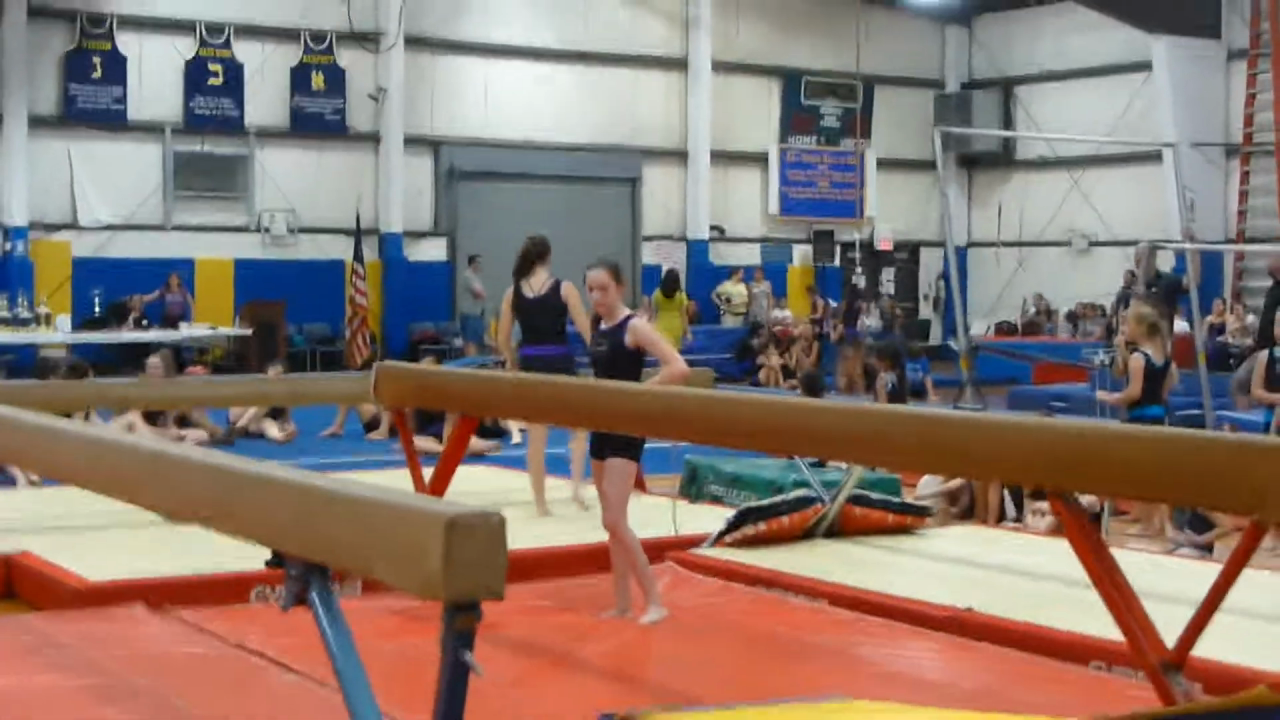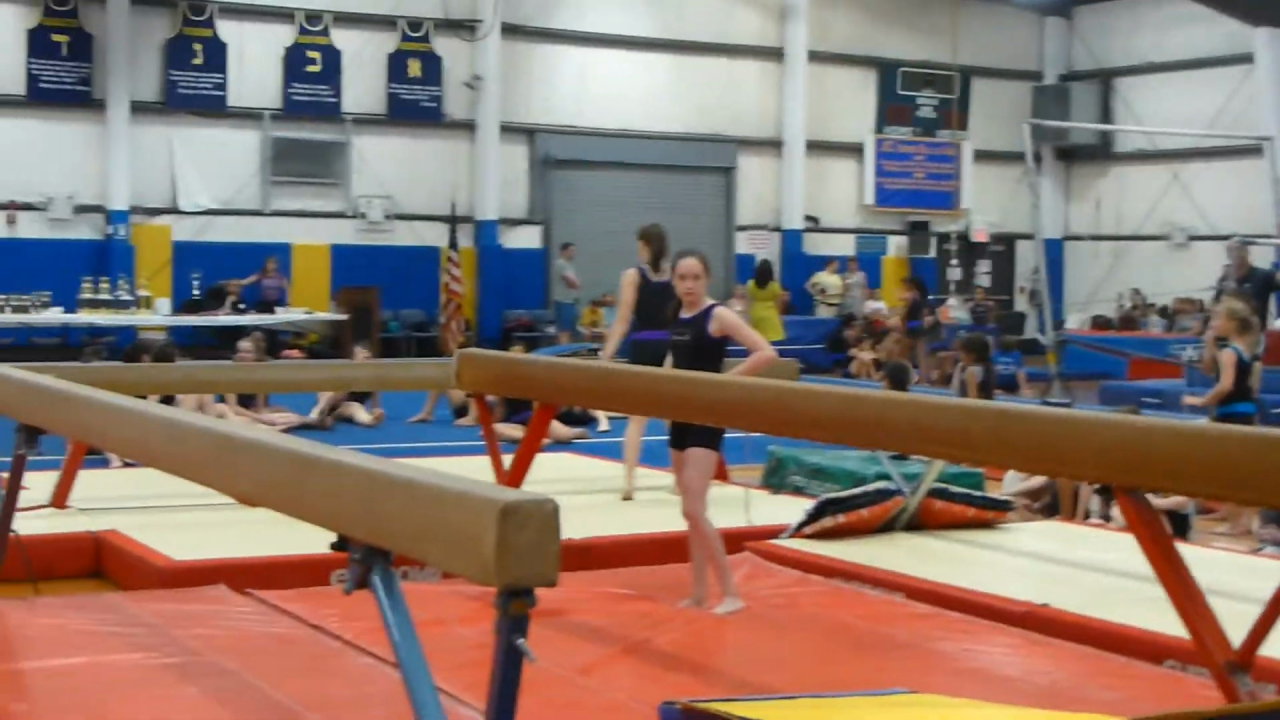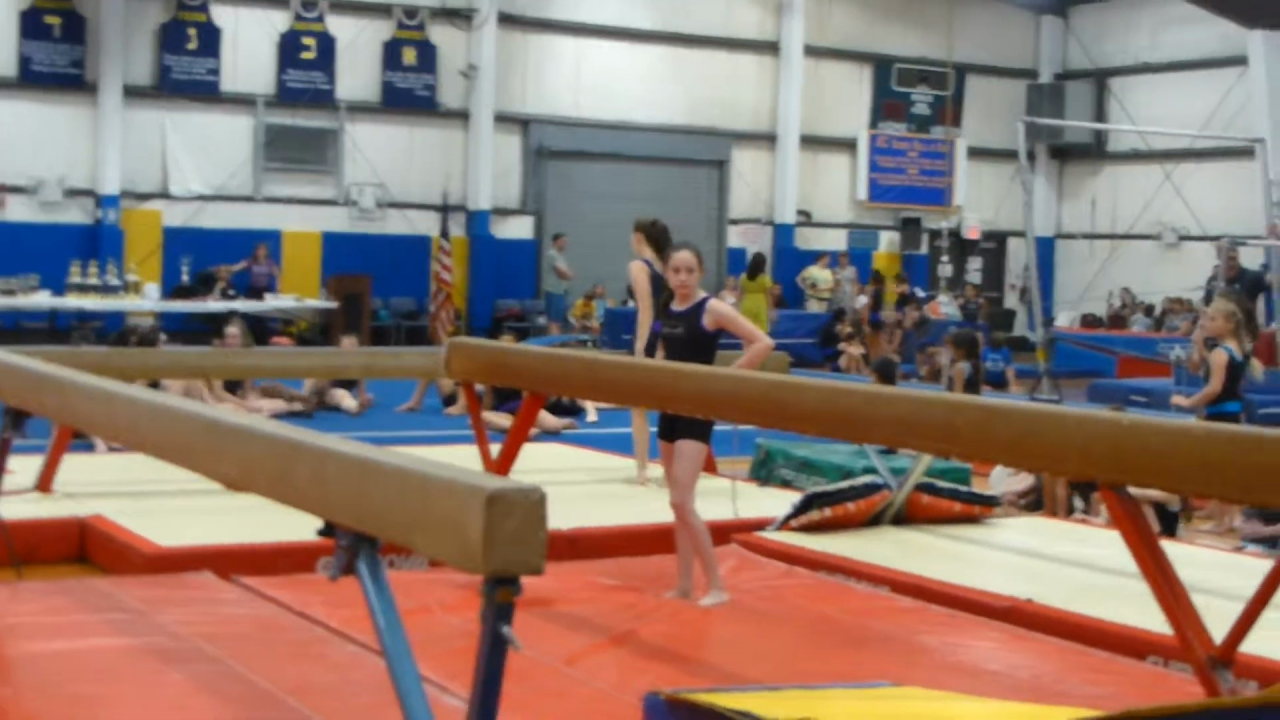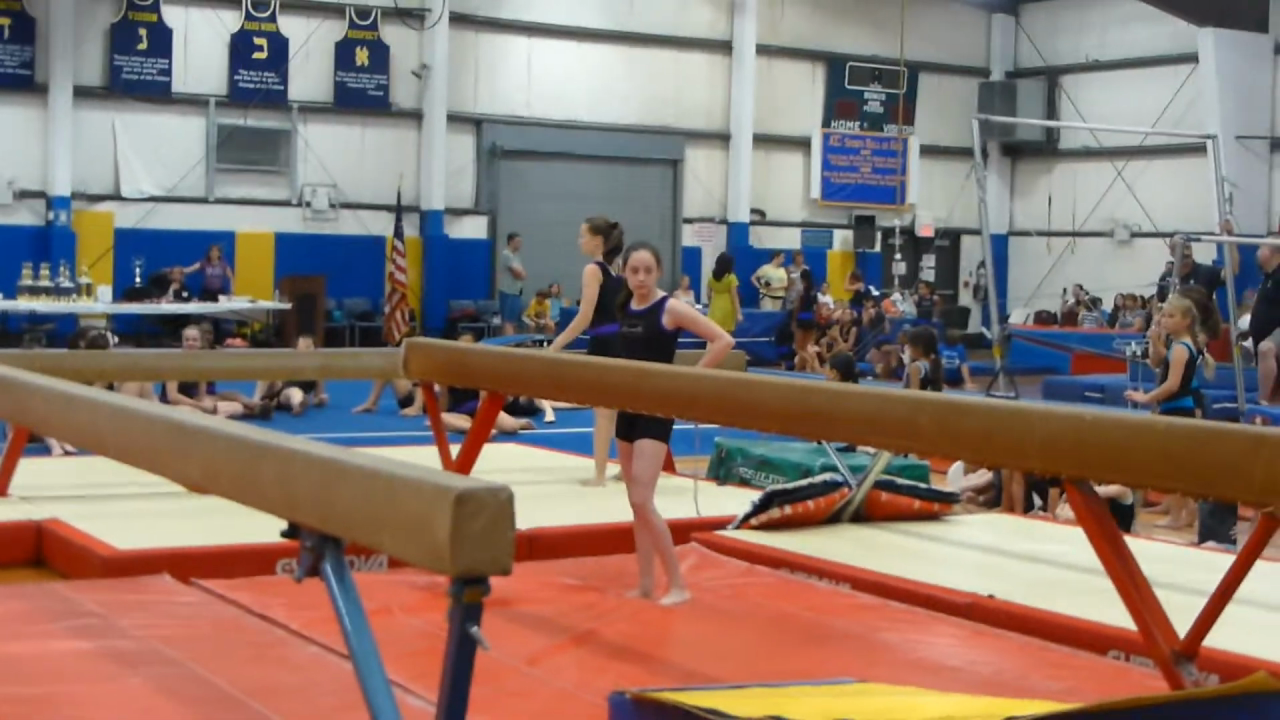
dt=0.4s
person 1, frame 1
left shoulder: (634, 326)
right shoulder: (597, 327)
left elbow: (679, 368)
left hip: (626, 429)
right hip: (600, 426)
left knee: (615, 521)
right knee: (611, 523)
left ankle: (654, 601)
right ankle: (622, 602)
person 1, frame 2
left shoulder: (718, 315)
right shoulder: (676, 317)
left elbow: (767, 354)
right hip: (679, 415)
left knee: (694, 510)
right knee: (689, 512)
left ankle: (730, 593)
right ankle: (698, 592)
person 1, frame 3
left shoulder: (712, 309)
right shoulder: (666, 309)
left elbow: (763, 344)
right hip: (669, 408)
left knee: (682, 502)
right knee: (676, 504)
left ankle: (716, 585)
right ankle: (684, 583)
person 1, frame 4
left shoulder: (671, 309)
right shoulder: (624, 308)
left elbow: (724, 340)
left hip: (657, 410)
right hip: (627, 408)
left knee: (642, 502)
right knee: (635, 504)
left ankle: (678, 583)
right ankle: (646, 583)
person 2, frame 1
left shoulder: (513, 291)
right shoulder: (564, 287)
left elbow: (502, 340)
right elbow: (585, 329)
left wrist: (514, 363)
left hip: (530, 365)
right hip: (560, 363)
left knee: (536, 437)
right knee: (579, 428)
left ankle: (541, 502)
right ankle: (576, 485)
person 2, frame 2
left shoulder: (632, 275)
left elbow: (623, 318)
left wrist: (607, 352)
left hip: (643, 348)
right hip: (672, 348)
left knee: (637, 418)
left ankle: (629, 477)
person 2, frame 3
left shoulder: (638, 266)
left elbow: (645, 309)
left wrist: (639, 348)
left hip: (650, 340)
left knee: (639, 409)
left ankle: (642, 470)
person 2, frame 4
left shoulder: (592, 270)
left elbow: (585, 317)
left wrist: (556, 344)
left hip: (604, 343)
left knee: (603, 412)
left ankle: (599, 474)
person 3, frame 1
left shoulder: (1137, 357)
right shoulder: (1161, 353)
left elbow: (1134, 393)
left wrist: (1110, 398)
left hip: (1141, 417)
right hip: (1158, 414)
left ankle: (1149, 522)
right ankle: (1159, 518)
person 3, frame 2
left shoulder: (1228, 352)
right shoulder: (1249, 349)
left elbow: (1225, 386)
left wrist: (1201, 401)
left hip: (1231, 415)
right hip: (1247, 412)
left ankle: (1236, 522)
right ankle: (1243, 516)
person 3, frame 3
left shoulder: (1219, 352)
right shoulder: (1238, 349)
left elbow: (1214, 388)
left wrist: (1188, 402)
right wrist: (1199, 346)
left hip: (1220, 414)
right hip: (1233, 411)
left ankle: (1220, 519)
right ankle: (1227, 513)
person 3, frame 4
left shoulder: (1178, 348)
right shoulder: (1189, 344)
left elbow: (1172, 384)
right elbow: (1158, 363)
left wrist: (1145, 397)
right wrist: (1156, 341)
left hip: (1176, 409)
right hip: (1185, 407)
left knee: (1175, 461)
right knee: (1179, 461)
left ankle: (1177, 515)
right ankle: (1181, 508)
